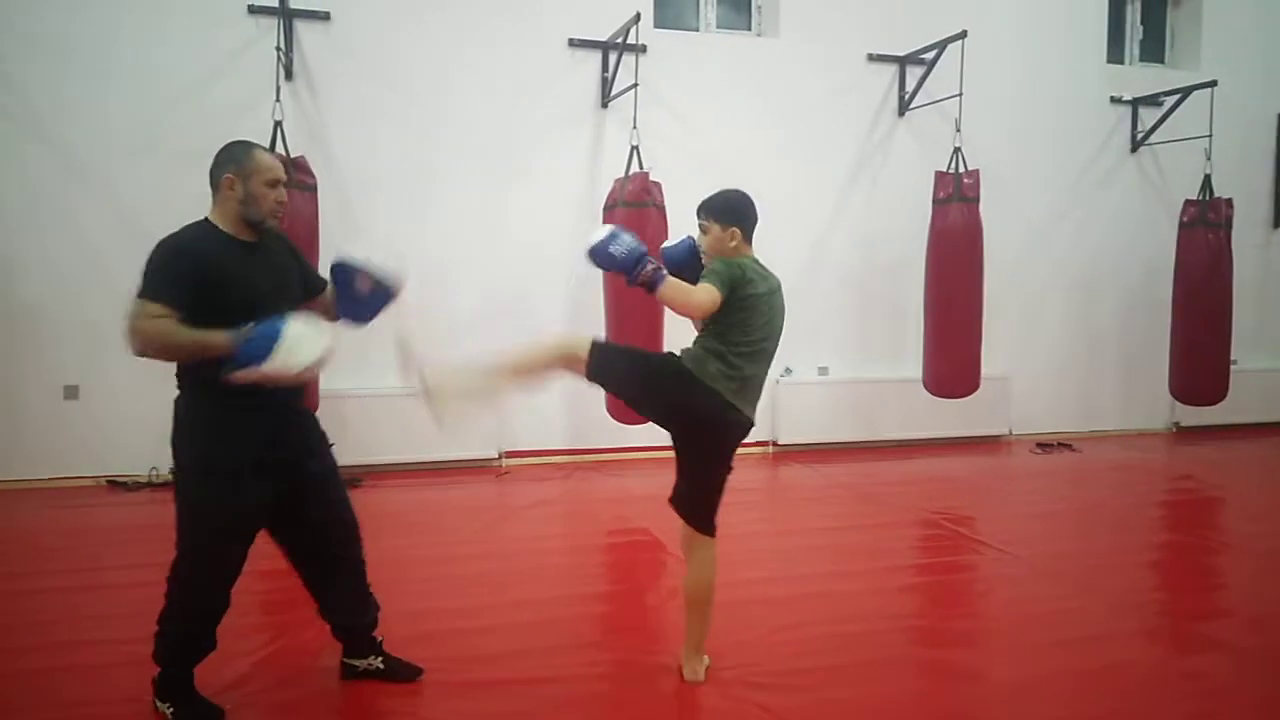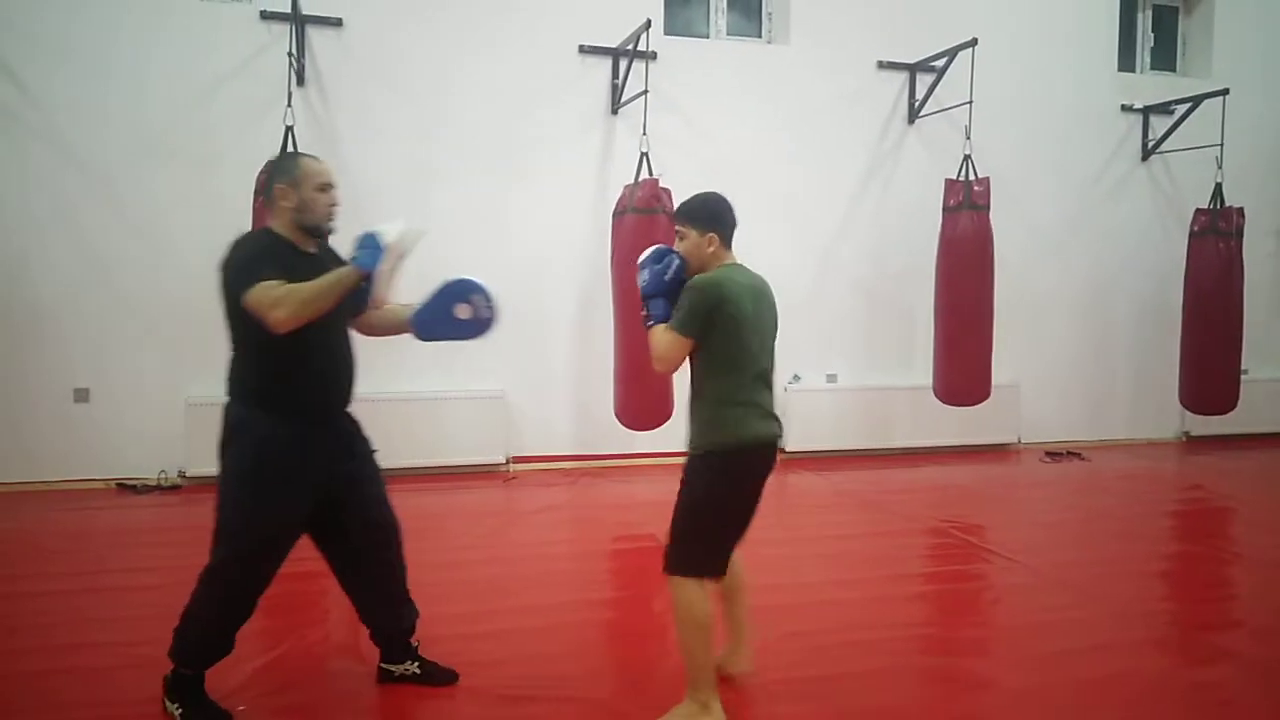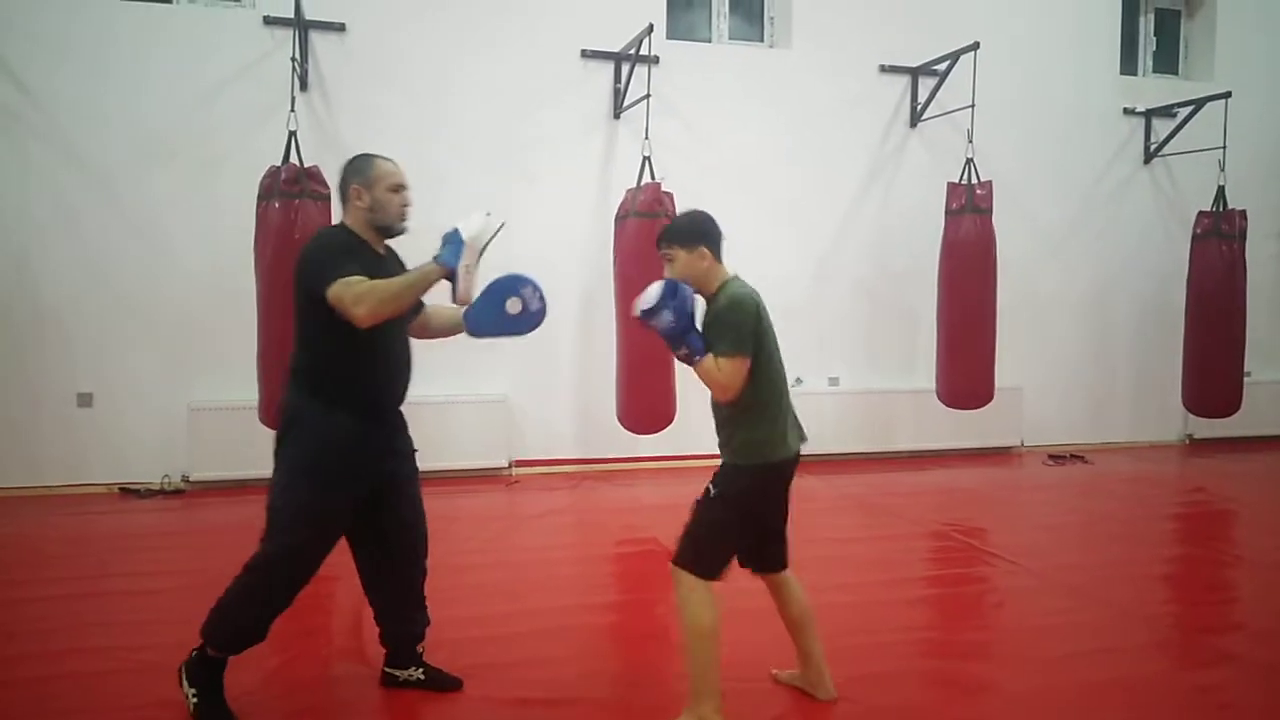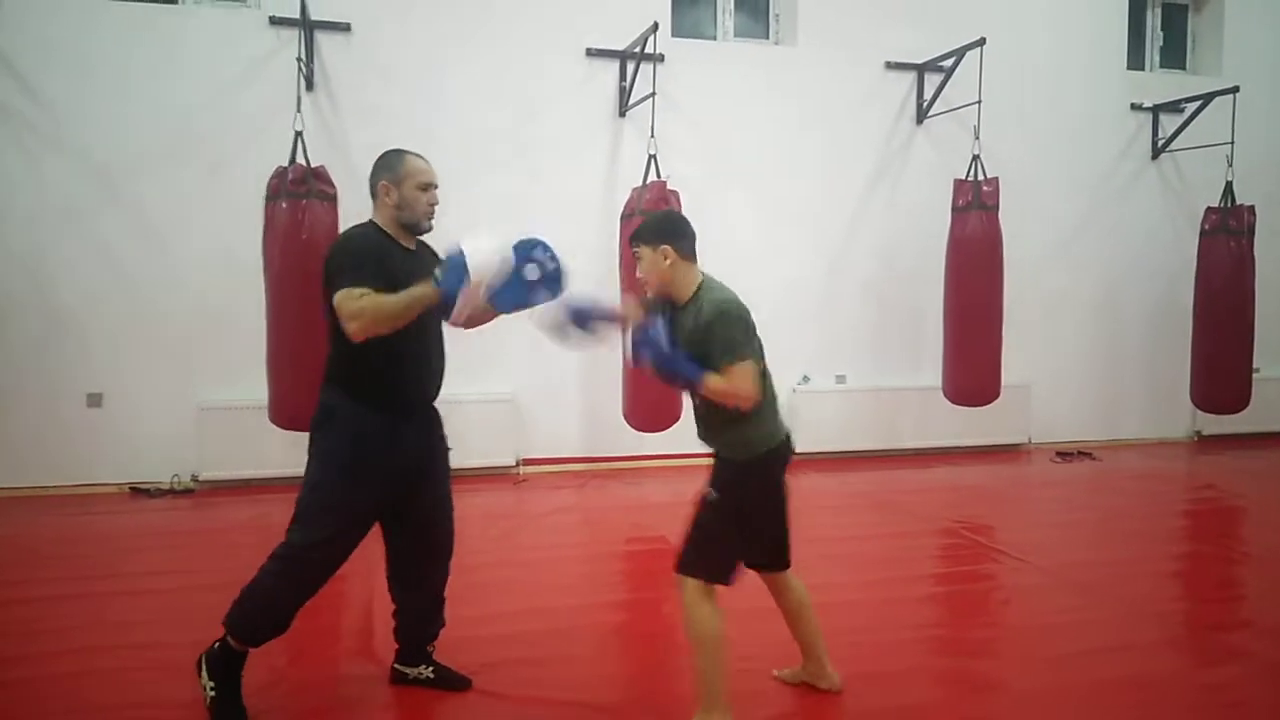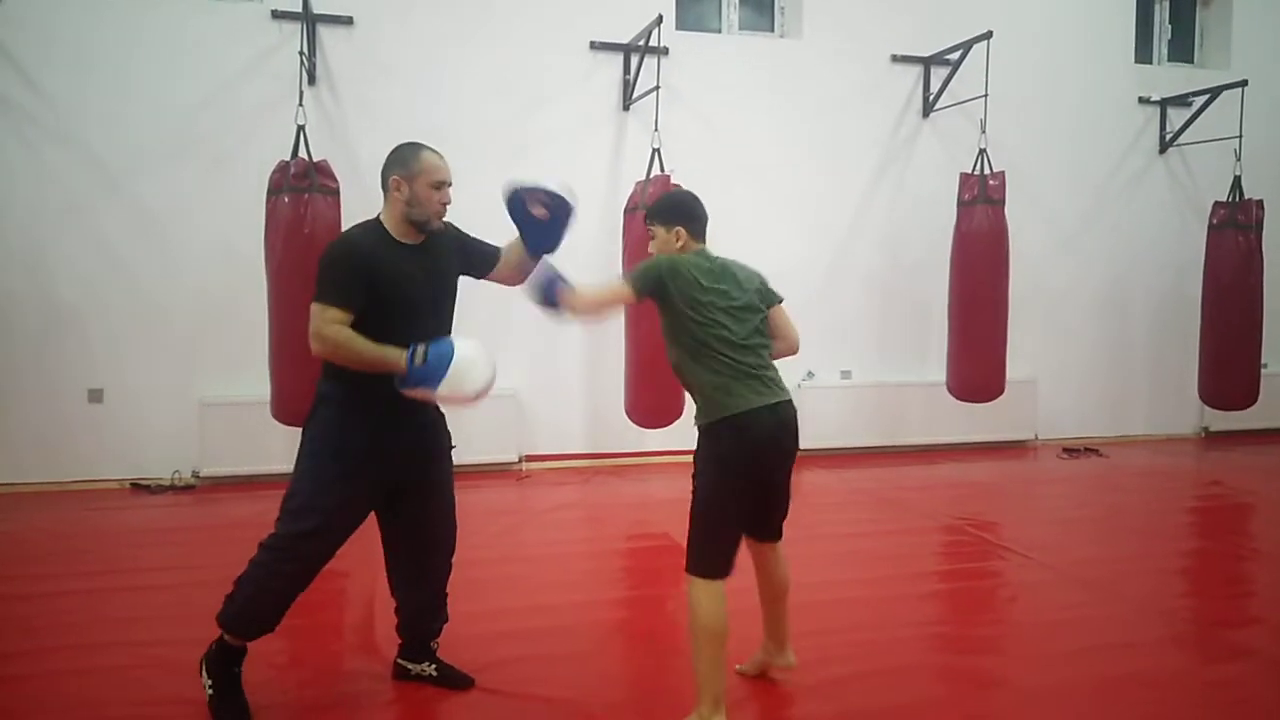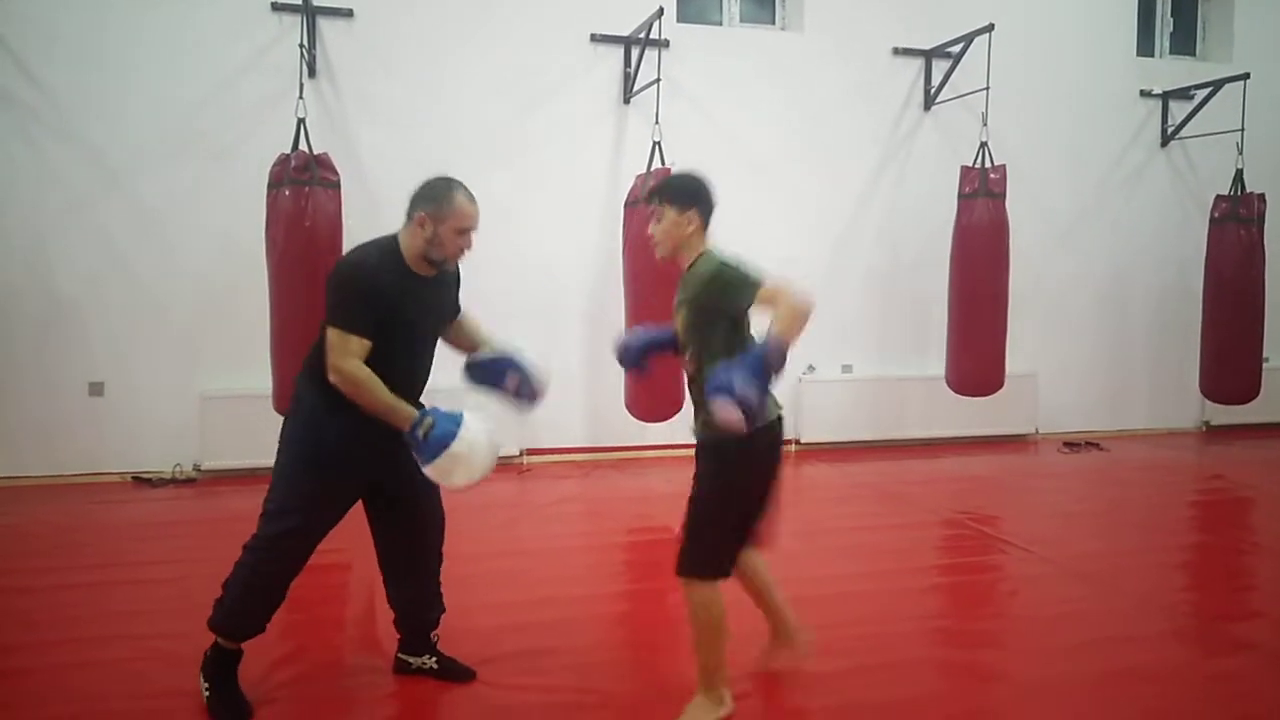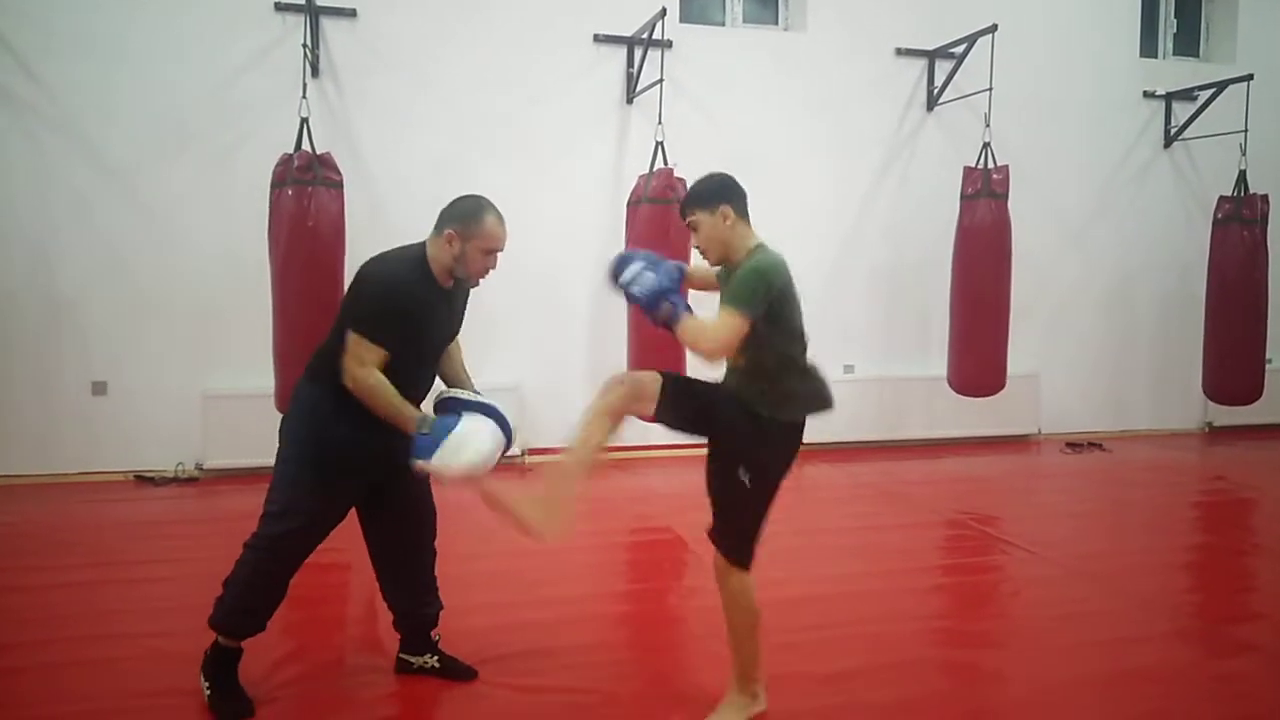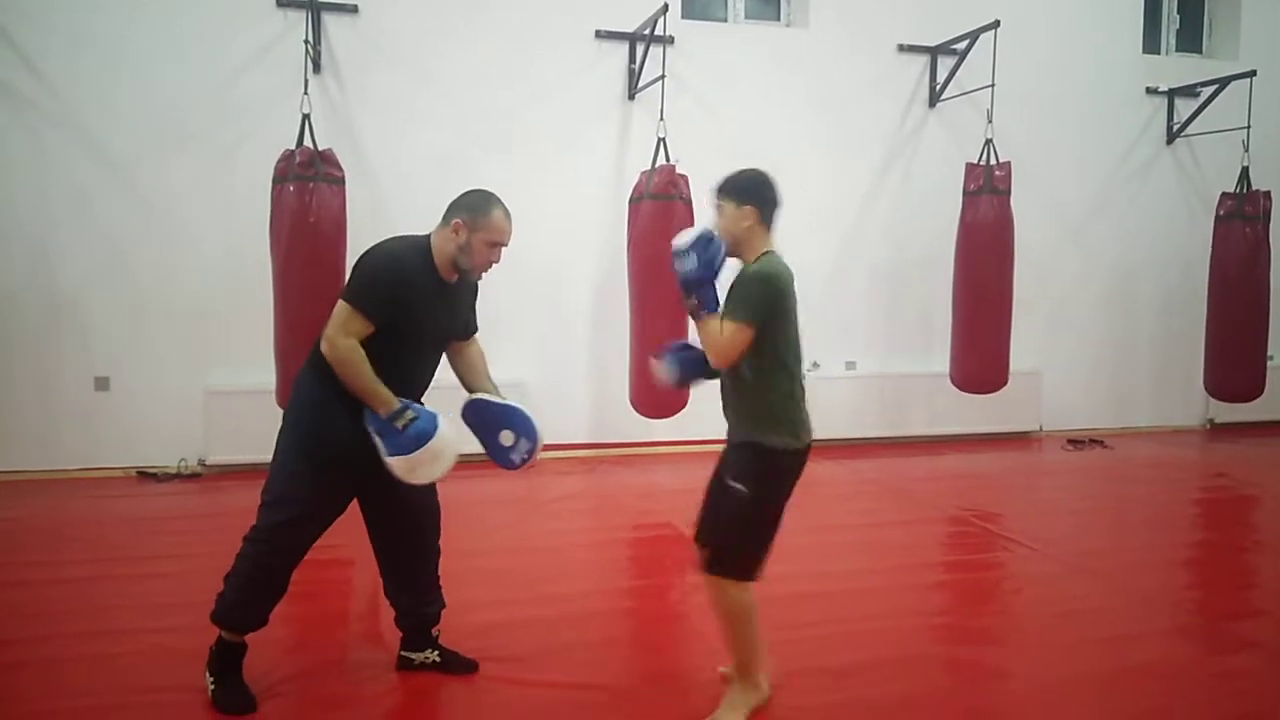
dt=0.3s
person 1, frame 1
left shoulder: (277, 249)
right shoulder: (185, 251)
left elbow: (328, 302)
right elbow: (144, 333)
right wrist: (234, 342)
left hip: (289, 423)
right hip: (220, 435)
left knee: (334, 533)
right knee: (208, 561)
left ankle: (360, 648)
person 1, frame 2
left shoulder: (324, 255)
right shoulder: (253, 253)
left elbow: (369, 317)
right elbow: (281, 314)
right wrist: (360, 269)
left hip: (332, 431)
right hip: (268, 438)
left knee: (375, 540)
right knee: (241, 562)
left ankle: (397, 654)
person 1, frame 3
left shoulder: (386, 258)
right shoulder: (329, 249)
left elbow: (417, 321)
right elbow: (364, 308)
right wrist: (441, 265)
left hip: (381, 429)
right hip: (323, 432)
left knee: (403, 545)
right knee: (288, 553)
left ankle: (403, 658)
right ankle: (206, 666)
person 1, frame 4
left shoulder: (424, 253)
right shoulder: (357, 249)
left elbow: (465, 311)
right elbow: (361, 323)
right wrist: (438, 287)
left hip: (417, 426)
right hip: (356, 427)
left knee: (429, 542)
right knee: (315, 547)
left ankle: (414, 656)
right ankle: (224, 660)
person 1, frame 5
left shoulder: (444, 242)
right shoulder: (354, 251)
left elbow: (509, 268)
right elbow: (324, 337)
left wrist: (536, 235)
right wrist: (404, 362)
left hip: (419, 422)
right hip: (351, 424)
left knee: (431, 539)
right knee: (303, 538)
left ankle: (416, 652)
right ankle: (226, 655)
person 1, frame 6
left shoulder: (443, 271)
right shoulder: (364, 271)
left elbow: (451, 321)
right elbow: (342, 369)
left wrist: (490, 358)
right wrist: (413, 421)
left hip: (396, 424)
right hip: (330, 425)
left knee: (419, 532)
right knee: (283, 541)
left ankle: (416, 647)
right ankle: (221, 660)
person 1, frame 7
left shoulder: (455, 283)
right shoulder: (390, 280)
right elbow: (359, 373)
left wrist: (468, 397)
right wrist: (424, 427)
left hip: (390, 427)
right hip: (328, 423)
left knee: (412, 532)
right knee: (284, 539)
left ankle: (418, 645)
right ankle: (221, 659)
person 1, frame 8
left shoulder: (463, 283)
right shoulder: (390, 264)
left elbow: (462, 344)
right elbow: (336, 342)
left wrist: (494, 403)
right wrist: (388, 407)
left hip: (396, 421)
right hip: (330, 413)
left knee: (416, 526)
right knee: (282, 532)
left ankle: (419, 642)
right ankle: (226, 654)
person 2, frame 1
left shoulder: (730, 268)
right shoulder: (773, 286)
left elbow: (697, 306)
left wrist: (646, 271)
right wrist: (689, 268)
left hip: (689, 389)
right hip: (729, 417)
left knee: (567, 353)
right knee: (699, 534)
left ankle: (457, 387)
right ankle: (694, 657)
person 2, frame 2
left shoulder: (705, 286)
right shoulder: (757, 287)
left elbow: (664, 360)
left wrist: (656, 302)
left hip: (721, 445)
right hip: (759, 438)
left knee: (687, 573)
right knee: (718, 548)
right ankle: (735, 650)
person 2, frame 3
left shoulder: (733, 304)
right shoulder: (731, 297)
left elbow: (725, 387)
right elbow: (727, 372)
left wrist: (683, 338)
right wrist: (682, 332)
left hip: (754, 461)
right hip: (771, 453)
left knee: (691, 574)
right knee: (773, 569)
right ankle: (816, 674)
person 2, frame 4
left shoulder: (719, 309)
right shoulder: (674, 301)
left elbow: (744, 393)
right elbow: (647, 321)
left wrist: (678, 368)
left hip: (749, 458)
right hip: (765, 449)
left knee: (695, 581)
right knee: (774, 567)
right ankle: (819, 668)
person 2, frame 5
left shoulder: (669, 271)
right shoulder: (746, 275)
left elbow: (597, 301)
right elbow: (789, 341)
left wrist: (557, 292)
left hip: (732, 429)
right hip: (779, 416)
left knee: (706, 572)
right knee: (764, 540)
right ankle: (778, 648)
person 2, frame 6
left shoulder: (715, 272)
right shoulder: (696, 276)
left elbow: (794, 306)
left wrist: (760, 364)
right wrist: (657, 338)
left hip: (739, 437)
right hip: (726, 432)
left knee: (698, 572)
right knee: (731, 548)
right ankle: (784, 635)
person 2, frame 7
left shoulder: (761, 272)
right shoulder: (740, 267)
left elbow: (715, 343)
right elbow: (695, 278)
left wrist: (661, 303)
right wrist: (652, 273)
left hip: (767, 428)
right hip: (737, 402)
left knee: (729, 563)
right knee: (621, 390)
right ankle: (544, 507)
person 2, frame 8
left shoulder: (757, 277)
right shoulder: (764, 271)
left elbow: (723, 353)
left wrist: (697, 292)
right wrist: (694, 360)
left hip: (765, 445)
right hip: (760, 439)
left knee: (724, 570)
right knee: (720, 555)
right ankle: (751, 670)
